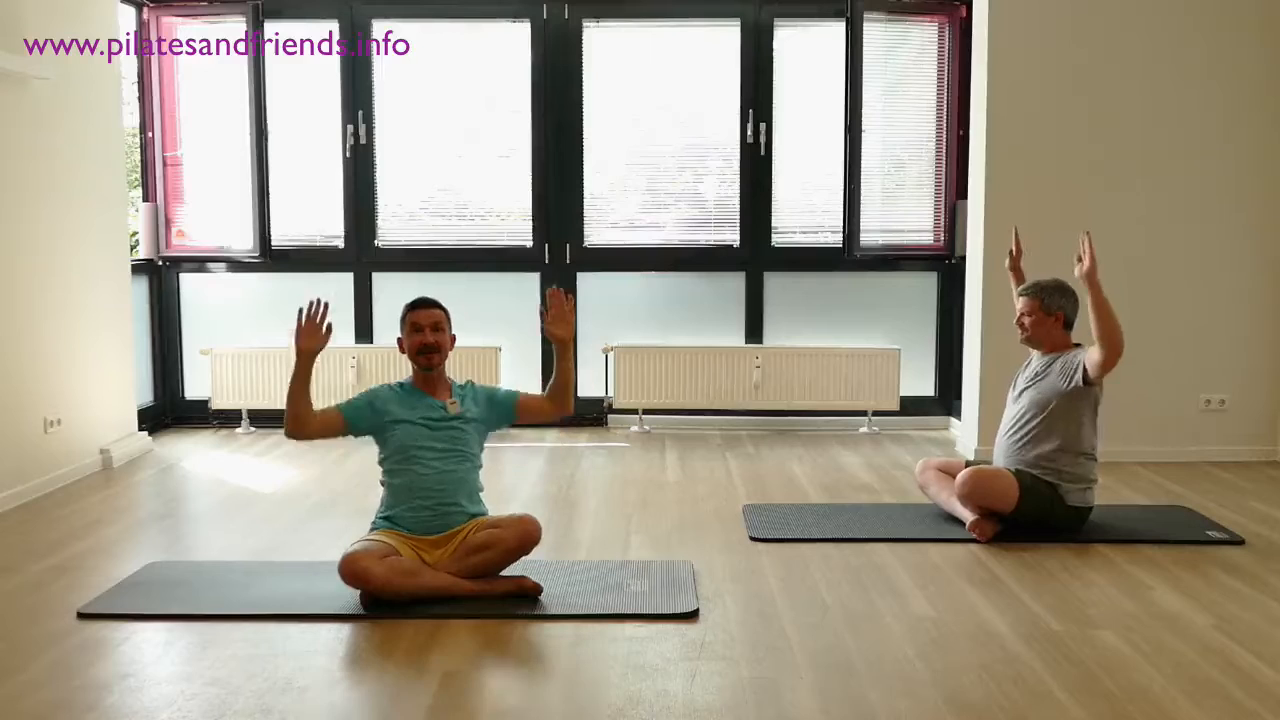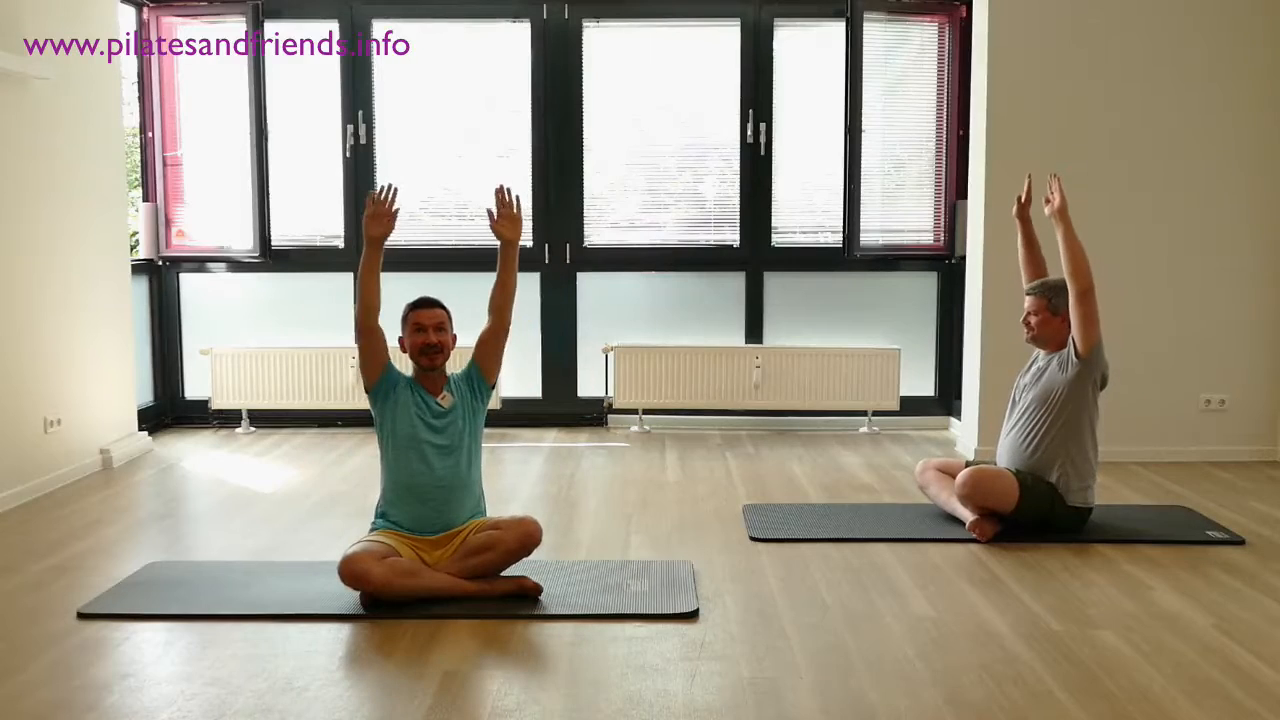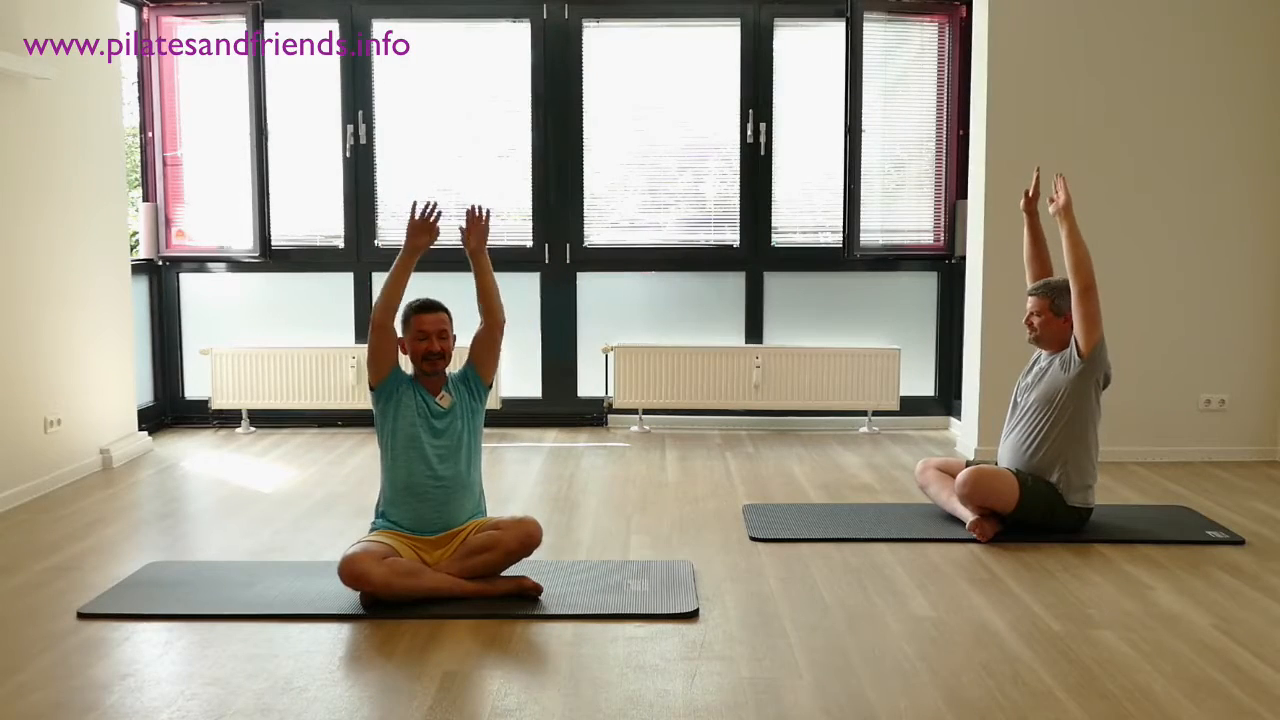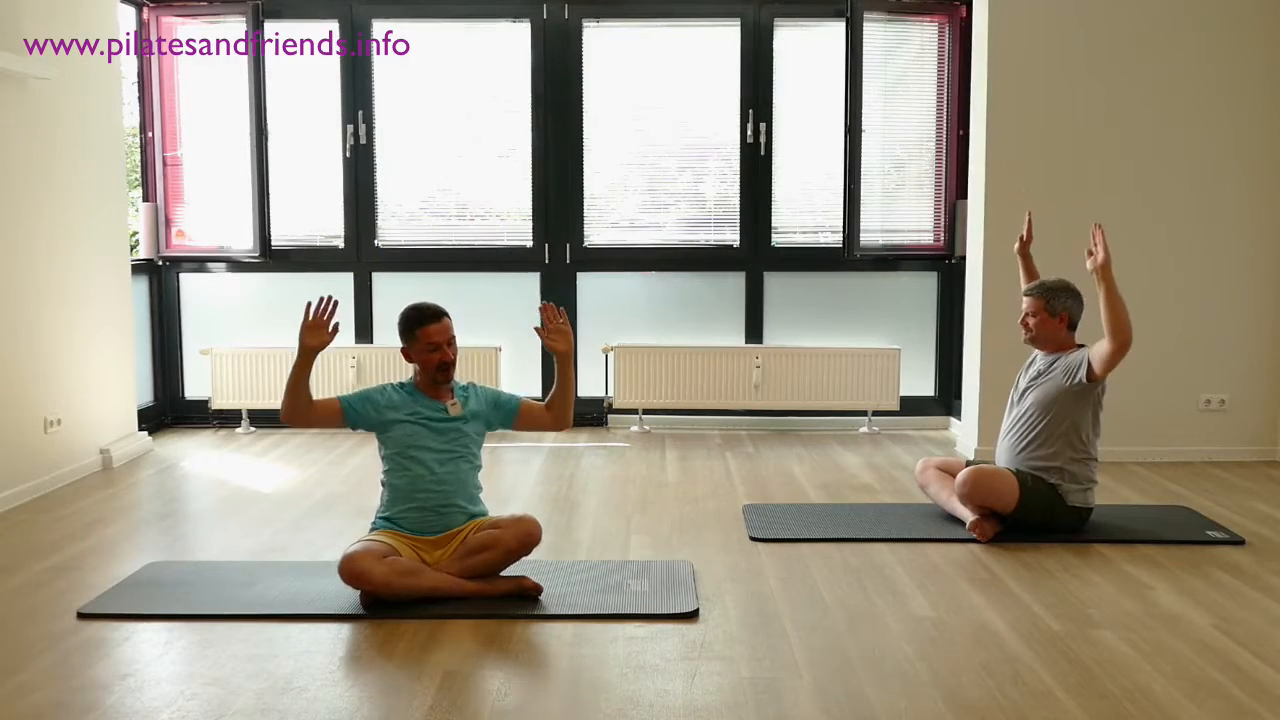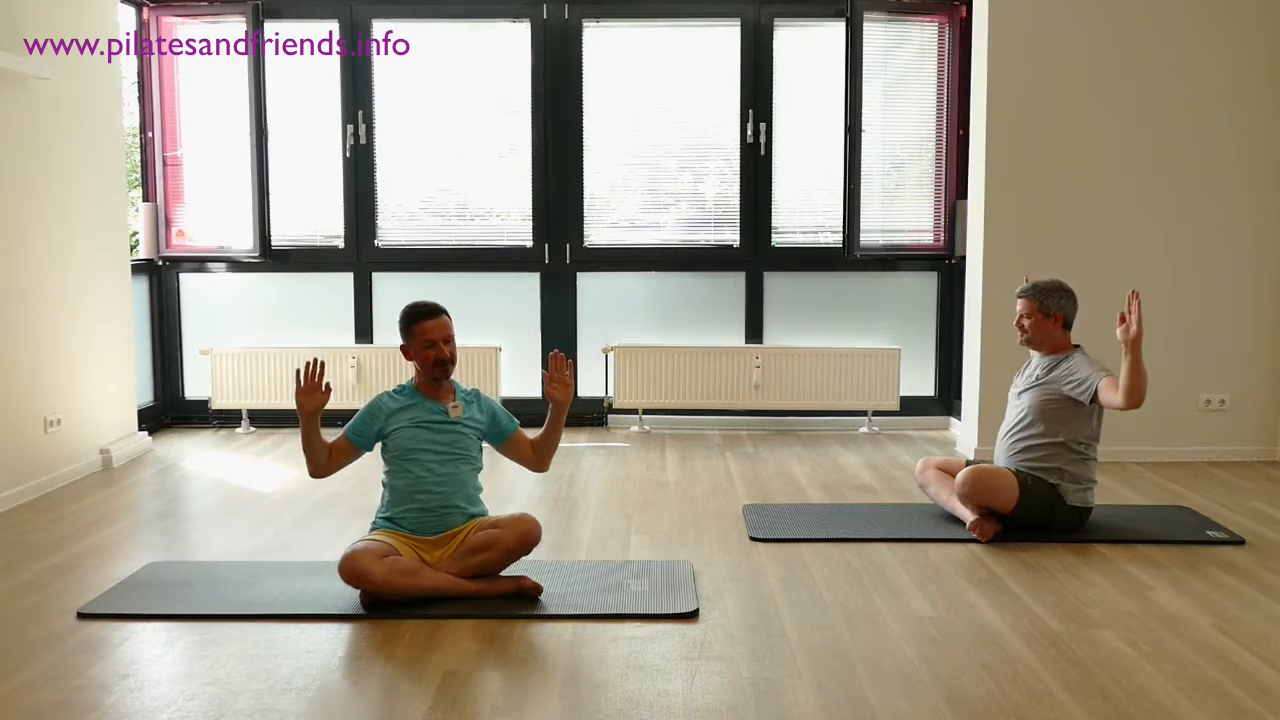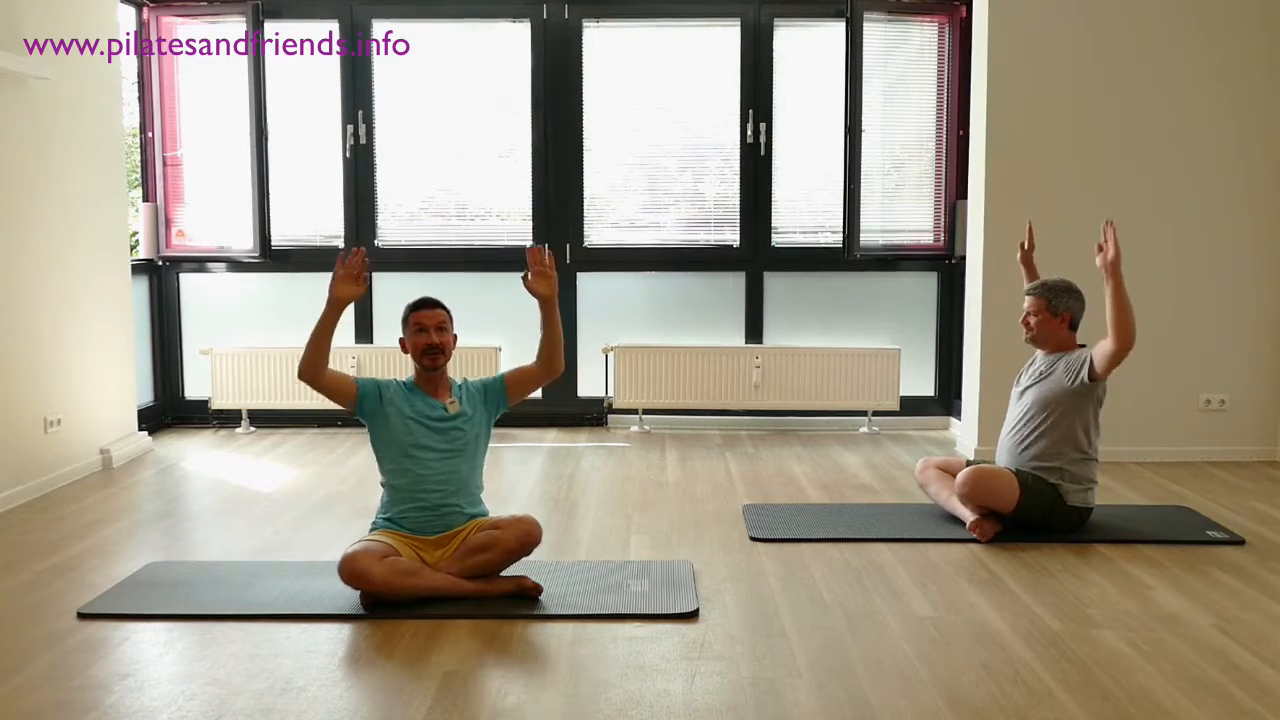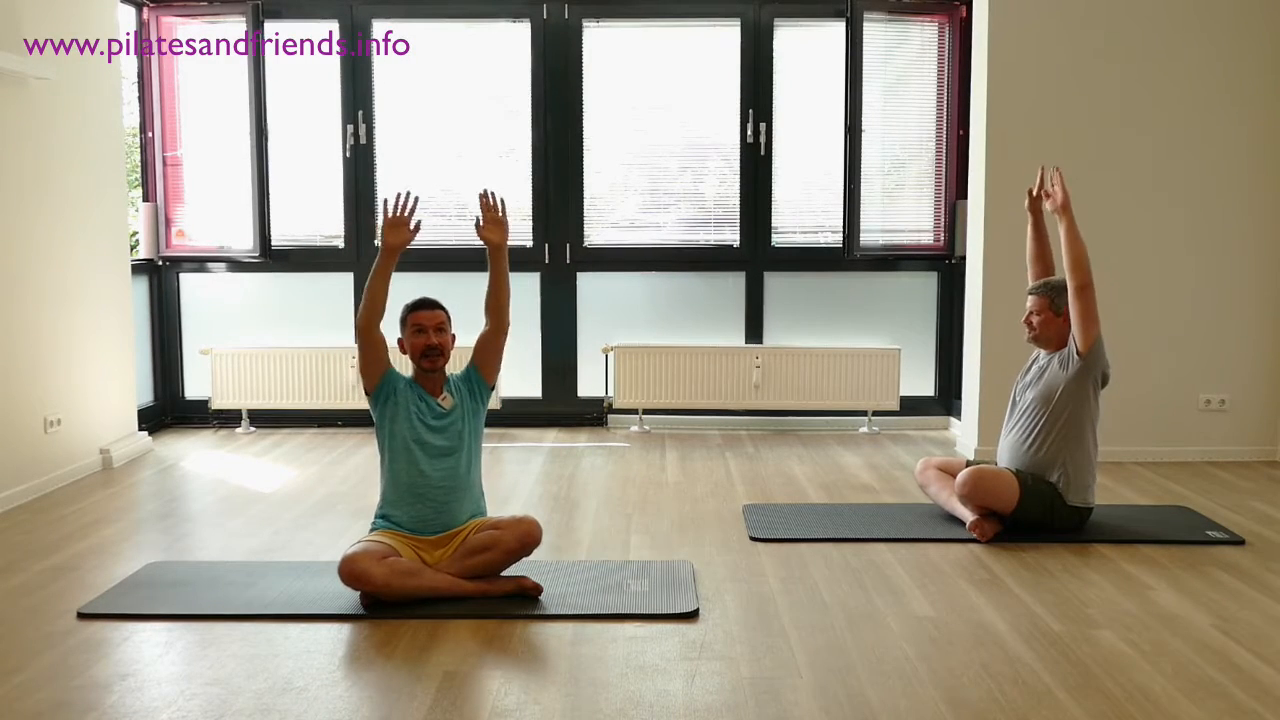
dt=0.7s
person 1, frame 1
left shoulder: (480, 399)
right shoulder: (380, 402)
left elbow: (556, 408)
right elbow: (300, 429)
left wrist: (561, 345)
right wrist: (305, 359)
left hip: (467, 534)
right hip: (399, 537)
left knee: (526, 530)
right knee: (355, 566)
left ankle: (401, 583)
right ankle: (492, 587)
person 1, frame 2
left shoulder: (472, 390)
right shoulder: (390, 393)
left elbow: (499, 321)
right elbow: (367, 322)
left wrist: (508, 246)
right wrist: (373, 244)
left hip: (466, 534)
right hip: (398, 537)
left knee: (527, 531)
right knee: (354, 568)
left ankle: (404, 583)
right ankle: (495, 586)
person 1, frame 3
left shoulder: (470, 389)
right shoulder: (392, 391)
left elbow: (494, 324)
right elbow: (379, 324)
left wrist: (478, 253)
right wrist: (410, 252)
left hip: (467, 533)
right hip: (398, 537)
left knee: (527, 531)
right knee: (354, 568)
left ankle: (403, 583)
right ankle: (493, 586)
person 1, frame 4
left shoulder: (482, 400)
right shoulder: (383, 401)
left elbow: (558, 419)
right elbow: (296, 416)
left wrist: (563, 359)
right wrist: (306, 356)
left hip: (466, 534)
right hip: (399, 537)
left knee: (526, 530)
right knee: (355, 567)
left ankle: (399, 584)
right ankle: (491, 587)
person 1, frame 5
left shoulder: (480, 406)
right shoulder: (385, 408)
left elbow: (538, 460)
right elbow: (321, 466)
left wrist: (559, 407)
right wrist: (309, 416)
left hip: (467, 534)
right hip: (399, 537)
left knee: (526, 529)
right knee: (355, 566)
left ankle: (400, 583)
right ankle: (491, 586)
person 1, frame 6
left shoulder: (481, 398)
right shoulder: (383, 399)
left elbow: (550, 367)
right elbow: (311, 372)
left wrist: (548, 302)
right wrist: (336, 305)
left hip: (466, 533)
right hip: (399, 537)
left knee: (527, 530)
right knee: (354, 566)
left ankle: (403, 582)
right ankle: (491, 585)
person 1, frame 7
left shoulder: (471, 391)
right shoulder: (389, 394)
left elbow: (498, 323)
right elbow: (366, 326)
left wrist: (497, 250)
right wrist: (389, 252)
left hip: (467, 533)
right hip: (398, 536)
left knee: (527, 531)
right knee: (354, 567)
left ankle: (405, 582)
right ankle: (493, 586)
person 2, frame 1
left shoulder: (1075, 365)
right shoulder: (1039, 357)
left elbow: (1111, 352)
right elbow: (1029, 320)
left wrist: (1090, 283)
right wrist: (1015, 272)
left hip: (1058, 500)
right hip: (1014, 479)
left knee: (970, 482)
right knee: (927, 469)
left ankle: (986, 515)
right ankle: (978, 517)
person 2, frame 2
left shoulder: (1081, 362)
right shoulder: (1044, 352)
left elbow: (1082, 290)
right elbow: (1036, 283)
left wrist: (1061, 220)
right wrist: (1023, 222)
left hip: (1059, 500)
right hip: (1016, 480)
left knee: (971, 481)
right knee: (927, 469)
left ankle: (987, 515)
right ankle: (979, 516)
person 2, frame 3
left shoulder: (1082, 361)
right shoulder: (1045, 351)
left elbow: (1083, 288)
right elbow: (1040, 280)
left wrist: (1065, 218)
right wrist: (1030, 216)
left hip: (1060, 502)
right hip: (1017, 479)
left knee: (970, 482)
right knee: (927, 469)
left ankle: (989, 514)
right ankle: (980, 516)
person 2, frame 4
left shoulder: (1078, 365)
right shoulder: (1042, 354)
left elbow: (1119, 344)
right elbow: (1038, 302)
left wrist: (1102, 276)
right wrist: (1024, 257)
left hip: (1059, 500)
right hip: (1015, 479)
left knee: (970, 482)
right knee: (927, 468)
left ankle: (987, 516)
right ankle: (980, 516)
person 2, frame 5
left shoulder: (1079, 370)
right shoulder: (1039, 357)
left elbow: (1129, 399)
left wrist: (1131, 346)
left hip: (1058, 500)
right hip: (1014, 479)
left knee: (971, 481)
right knee: (927, 468)
left ankle: (985, 518)
right ankle: (977, 516)
person 2, frame 6
left shoulder: (1081, 368)
right shoulder: (1044, 354)
left elbow: (1121, 343)
right elbow: (1040, 305)
left wrist: (1111, 272)
right wrist: (1027, 265)
left hip: (1059, 500)
right hip: (1015, 479)
left knee: (970, 480)
right knee: (927, 467)
left ankle: (986, 516)
right ankle: (979, 516)
person 2, frame 7
left shoulder: (1081, 362)
right shoulder: (1045, 351)
left elbow: (1081, 286)
right elbow: (1041, 279)
left wrist: (1064, 214)
right wrist: (1035, 216)
left hip: (1058, 501)
right hip: (1017, 480)
left knee: (970, 482)
right knee: (928, 468)
left ankle: (993, 514)
right ankle: (980, 516)
